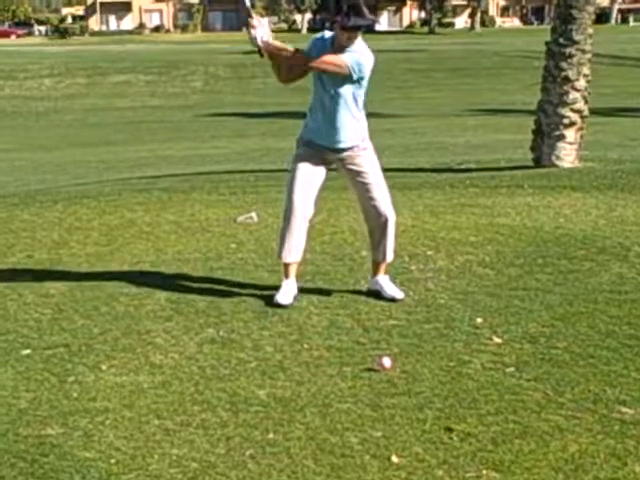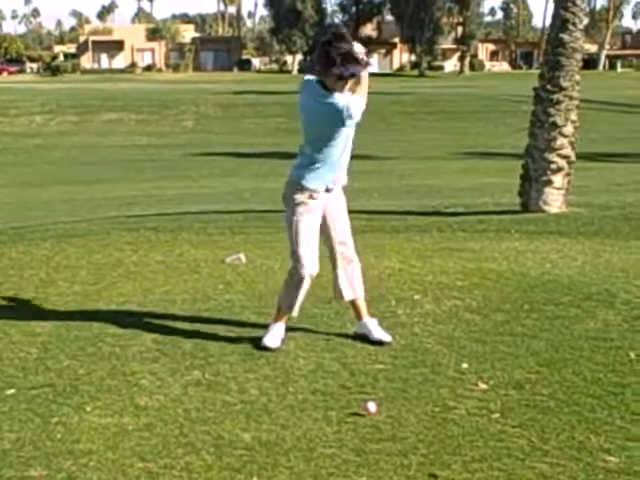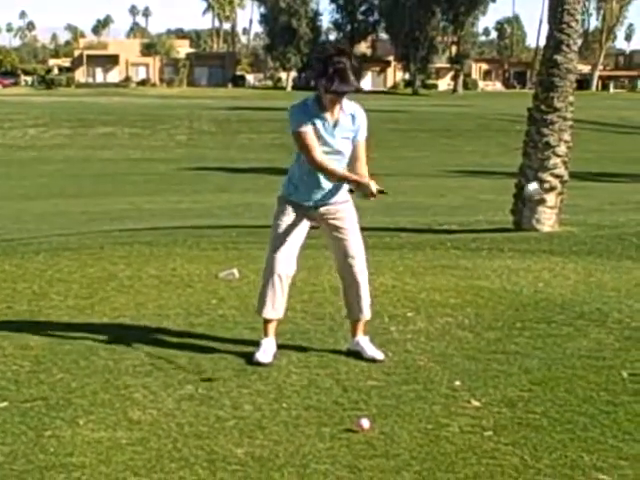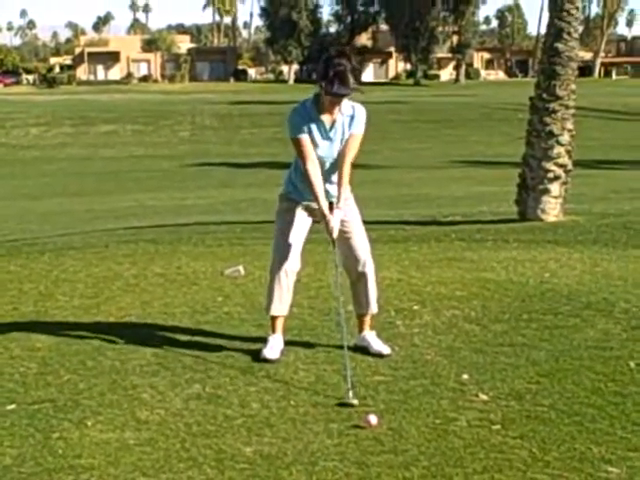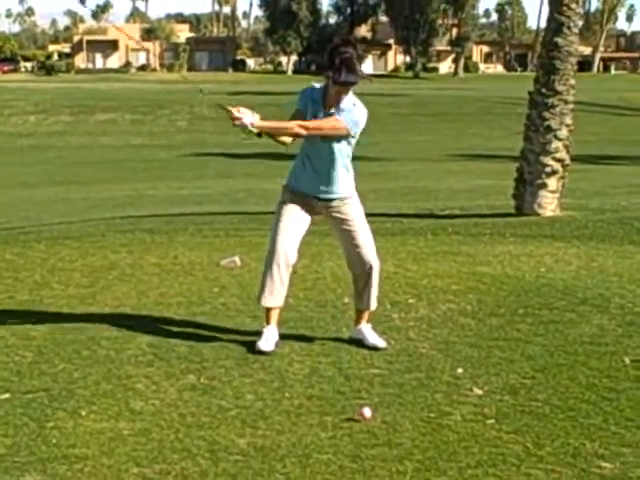
dt=1s
person 1, frame 1
left shoulder: (362, 58)
right shoulder: (322, 41)
left elbow: (308, 62)
right elbow: (288, 75)
left wrist: (268, 43)
right wrist: (268, 42)
left hip: (354, 146)
right hip: (314, 143)
left knee: (382, 212)
right knee: (297, 209)
left ankle: (379, 278)
right ankle: (289, 281)
person 1, frame 2
left shoulder: (310, 85)
right shoulder: (346, 109)
right elbow: (360, 94)
left wrist: (356, 64)
right wrist: (363, 71)
left hip: (330, 188)
right hip: (306, 192)
left knee: (345, 253)
right knee: (305, 266)
left ankle: (364, 321)
right ankle: (278, 325)
person 1, frame 3
left shoulder: (356, 114)
right shoulder: (300, 112)
left elbow: (358, 162)
right elbow: (316, 159)
left wrist: (364, 182)
right wrist: (356, 179)
left hip: (337, 201)
right hip: (297, 202)
left knee: (356, 267)
right knee: (279, 267)
left ankle: (359, 338)
right ankle: (268, 340)
person 1, frame 4
left shoulder: (356, 113)
right shoulder: (299, 116)
left elbow: (345, 163)
right elbow: (309, 165)
left wrist: (338, 207)
right wrist: (324, 212)
left hip: (338, 196)
right hip: (298, 197)
left knee: (362, 261)
right knee: (283, 262)
left ankle: (365, 332)
right ankle: (276, 336)
person 1, frame 5
left shoulder: (356, 113)
right shoulder: (310, 95)
left elbow: (304, 130)
right elbow: (288, 135)
left wrist: (258, 123)
right wrist: (256, 124)
left hip: (340, 196)
right hip: (299, 192)
left knee: (367, 260)
right knee: (280, 254)
left ankle: (362, 326)
right ankle: (270, 328)
